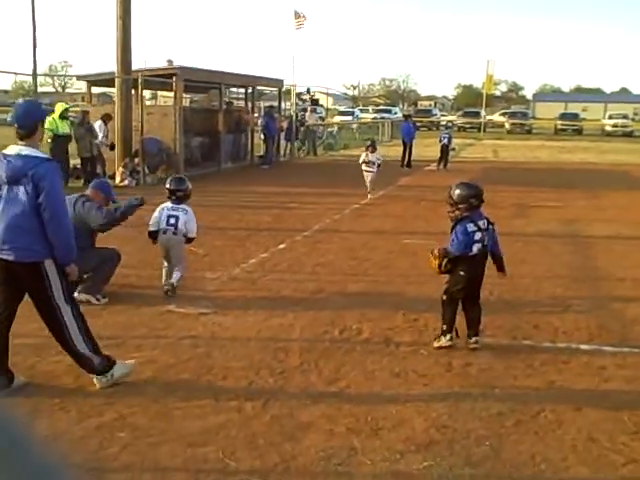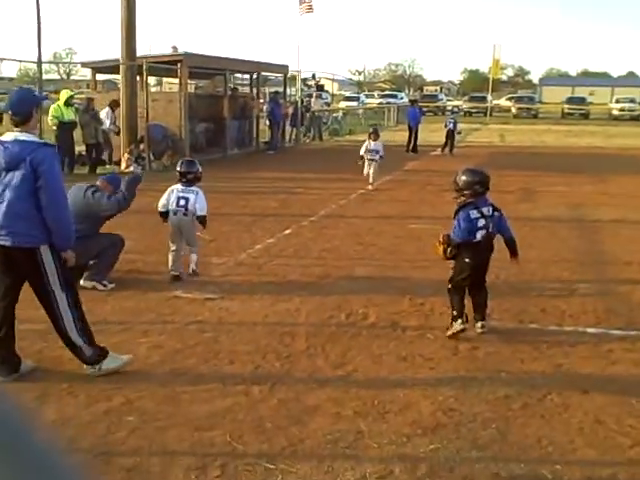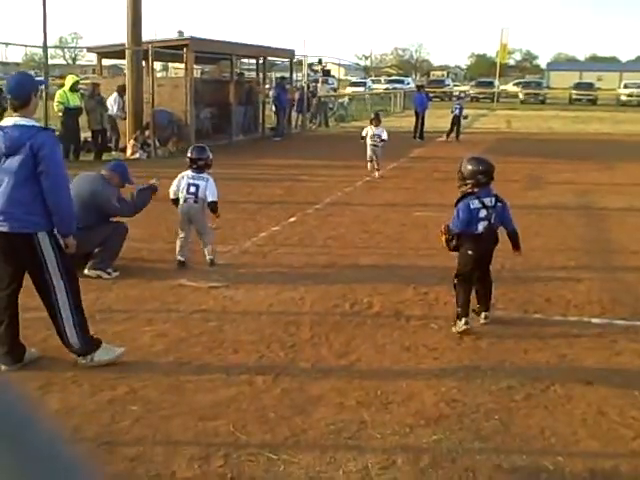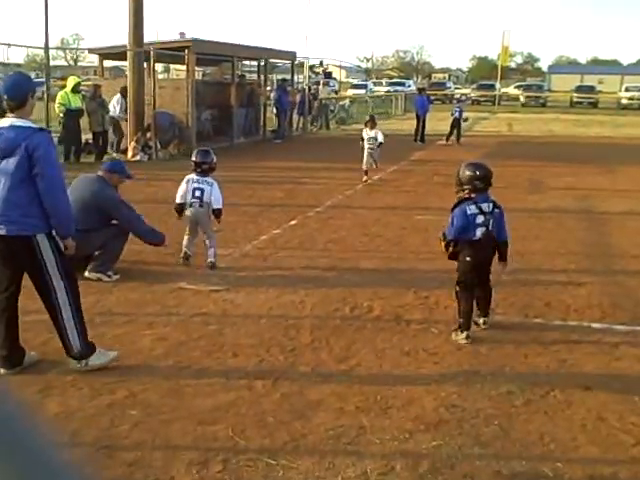
dt=0.1s
person 1, frame 1
right shoulder: (44, 167)
right elbow: (56, 218)
right wrist: (68, 259)
right hip: (36, 256)
right knee: (63, 313)
right ankle: (102, 368)
person 1, frame 2
right shoulder: (42, 153)
right elbow: (54, 203)
right wrist: (65, 245)
right hip: (33, 241)
right knee: (60, 300)
right ankle: (94, 358)
person 1, frame 3
right shoulder: (41, 137)
right elbow: (55, 188)
right wrist: (67, 230)
right hip: (33, 227)
right knee: (59, 287)
right ankle: (85, 349)
person 1, frame 4
right shoulder: (36, 138)
right elbow: (52, 189)
right wrist: (65, 232)
right hip: (32, 229)
right knee: (60, 289)
right ankle: (82, 353)
person 2, frame 1
left shoulder: (462, 226)
right shoulder: (487, 223)
left elbow: (454, 250)
right elbow: (494, 247)
left wrist: (442, 253)
right wrist: (500, 266)
left hip: (461, 269)
right hip: (479, 269)
left knee: (449, 300)
right knee: (472, 302)
left ankle: (446, 334)
right ankle: (473, 337)
person 2, frame 2
left shoulder: (465, 212)
right shoulder: (493, 210)
left elbow: (457, 237)
right elbow: (506, 232)
left wrist: (446, 239)
right wrist: (513, 251)
left hip: (466, 256)
right hip: (484, 254)
left knee: (456, 287)
right knee: (478, 287)
left ankle: (458, 320)
right ankle: (480, 321)
person 2, frame 3
left shoulder: (466, 203)
right shoulder: (498, 201)
left elbow: (456, 227)
right elbow: (509, 225)
left wrist: (446, 230)
right wrist: (516, 244)
left hip: (470, 247)
right hip: (488, 246)
left knee: (463, 282)
right knee: (483, 279)
left ankle: (462, 319)
right ankle: (484, 312)
person 2, frame 4
left shoulder: (463, 209)
right shoulder: (495, 207)
left elbow: (451, 234)
right elbow: (501, 235)
left wrist: (444, 240)
right wrist: (502, 256)
left hip: (468, 254)
right hip: (487, 253)
left knee: (464, 290)
right knee: (483, 284)
left ankle: (463, 330)
right ankle: (483, 317)
person 3, frame 1
left shoulder: (162, 207)
right shoulder: (187, 211)
left elbow: (152, 226)
right elbow: (191, 232)
left wrist: (153, 237)
right wrist: (188, 239)
left hip: (163, 238)
right hip: (177, 240)
left knee: (167, 264)
right knee: (179, 265)
left ankle: (167, 287)
right ankle: (172, 283)
person 3, frame 2
left shoulder: (172, 189)
right shoulder: (197, 192)
left elbow: (162, 206)
right elbow: (201, 212)
left wrist: (164, 216)
right wrist: (203, 223)
left hip: (173, 220)
right hip: (188, 221)
left knee: (175, 247)
right knee: (193, 245)
left ankle: (174, 272)
right ankle: (193, 268)
person 3, frame 3
left shoulder: (182, 176)
right shoulder: (208, 179)
left elbow: (173, 192)
right elbow: (212, 199)
left wrist: (176, 202)
right wrist: (215, 211)
left hip: (183, 208)
right hip: (198, 209)
left knee: (183, 235)
right knee: (204, 233)
left ankle: (180, 258)
right ankle: (210, 257)
person 3, frame 4
left shoulder: (188, 179)
right shoulder: (212, 183)
left elbow: (180, 199)
right elbow: (216, 204)
left wrist: (179, 211)
right wrist: (218, 216)
left hip: (190, 212)
right hip: (204, 212)
left knee: (190, 234)
right knee: (209, 236)
left ankle: (186, 251)
right ankle: (211, 260)
person 4, frame 1
left shoulder: (68, 201)
right shoulder: (85, 206)
right elbow: (106, 219)
right wrist: (134, 203)
right knee: (112, 255)
right ankle: (88, 291)
person 4, frame 2
left shoulder: (78, 189)
right shoulder: (94, 196)
right elbow: (117, 204)
right wrist: (132, 182)
right hip: (72, 248)
right knee: (116, 241)
right ankle: (93, 278)
person 4, frame 3
left shoulder: (82, 177)
right shoulder: (104, 189)
right elbow: (126, 209)
right wrist: (149, 189)
right hip: (76, 238)
right knee: (119, 229)
right ankle: (97, 267)
person 4, frame 4
left shoulder: (82, 179)
right shoulder: (106, 193)
right elbow: (133, 222)
right wrist: (158, 238)
right hip: (76, 241)
right knee: (121, 231)
right ankle: (98, 269)
